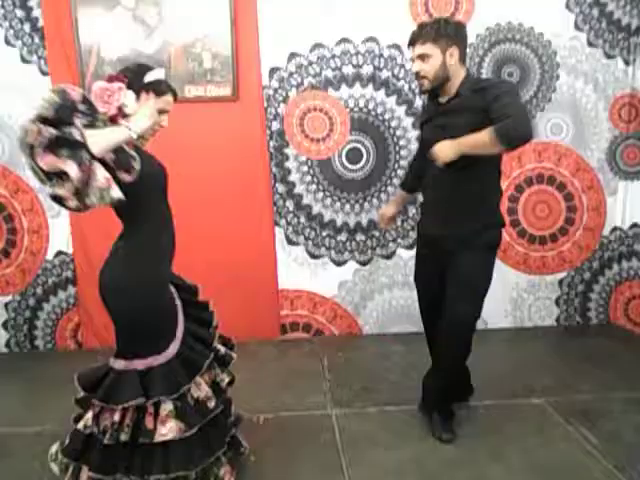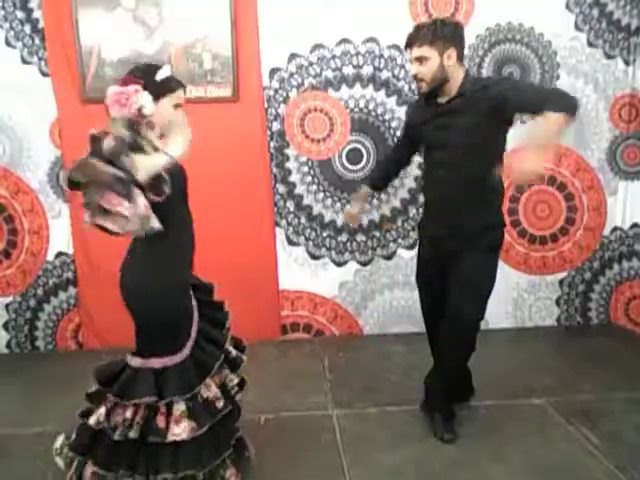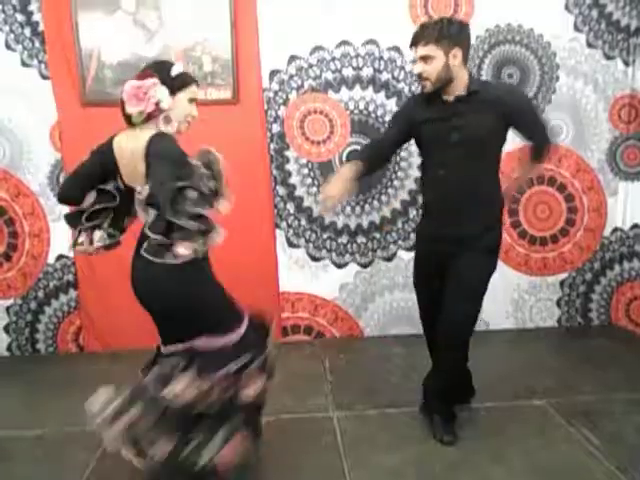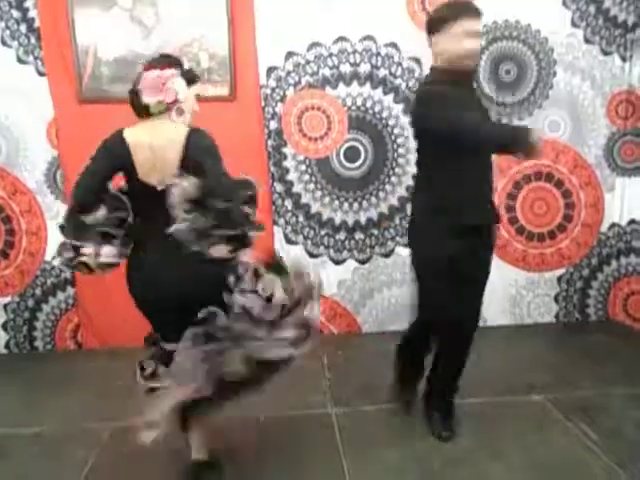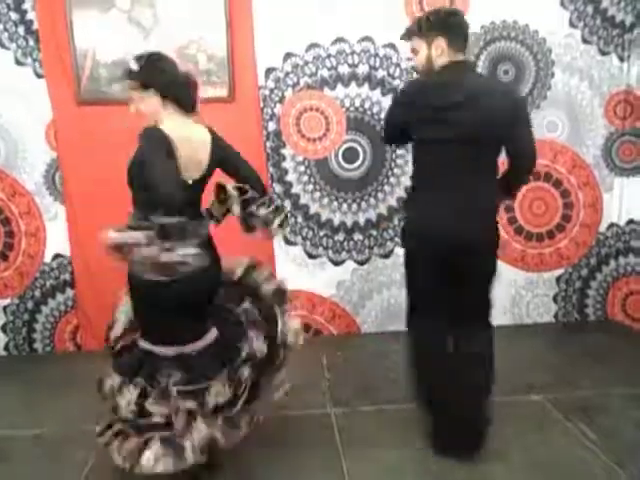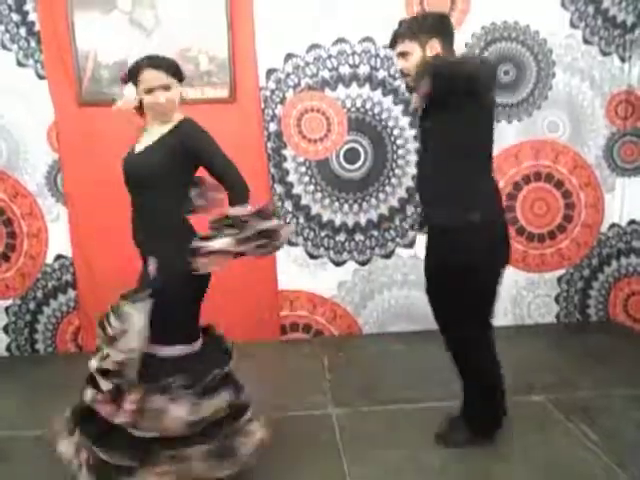
dt=0.2s
person 1, frame 1
left shoulder: (491, 94)
right shoulder: (431, 107)
left elbow: (519, 130)
left wrist: (457, 147)
right wrist: (396, 203)
left hip: (475, 239)
right hip: (431, 235)
left knee: (457, 322)
right knee: (434, 320)
left ankle: (436, 400)
right ankle: (454, 386)
person 1, frame 2
left shoulder: (494, 94)
right shoulder: (422, 109)
left elbow: (562, 104)
right elbow: (397, 157)
left wrist: (536, 149)
right wrist: (362, 196)
left hip: (479, 238)
right hip: (434, 236)
left knee: (461, 322)
right knee: (435, 320)
left ankle: (438, 399)
right ankle: (456, 387)
person 1, frame 3
left shoulder: (501, 99)
right shoulder: (417, 108)
left elbow: (541, 138)
right elbow: (380, 147)
left wrist: (522, 178)
right wrist: (345, 174)
left hip: (477, 238)
right hip: (431, 236)
left knee: (455, 326)
right knee: (434, 322)
left ankle: (439, 401)
right ankle: (454, 389)
person 1, frame 4
left shoulder: (467, 92)
right shoulder: (431, 97)
right elbow: (483, 137)
right wrist: (520, 138)
left hip: (474, 228)
right hip: (438, 229)
left knee: (461, 317)
right knee: (438, 315)
left ankle: (440, 401)
right ankle: (407, 372)
person 1, frame 5
left shoulder: (417, 94)
right shoulder: (506, 98)
left elbow: (391, 136)
right elbow: (523, 167)
left hip: (428, 231)
right hip: (477, 231)
left knee: (427, 325)
right knee: (472, 325)
left ankle: (451, 429)
right ankle: (467, 430)
person 1, frame 6
left shoulder: (465, 80)
right shoulder: (432, 100)
left elbow: (439, 68)
left wrist: (427, 84)
left hip: (475, 229)
right hip: (443, 230)
left knee: (470, 325)
right knee: (453, 320)
left ankle: (482, 418)
right ankle: (477, 407)
person 2, frame 1
left shoulder: (117, 143)
right shoulder: (116, 143)
right elbow: (49, 141)
right wrist: (127, 132)
left hip: (146, 273)
right hip: (137, 280)
left knee: (181, 352)
right knee: (150, 367)
person 2, frame 2
left shoulder: (115, 144)
right shoulder: (132, 145)
left elbow: (78, 178)
right elbow: (97, 176)
right wrist: (166, 153)
left hip: (154, 273)
right hip: (159, 278)
left knee: (192, 353)
right knee: (158, 370)
person 2, frame 3
left shoulder: (113, 146)
right shoulder: (162, 144)
left elbow: (69, 192)
right elbow: (169, 202)
right wrist: (208, 194)
left hip: (145, 273)
right hip: (182, 272)
left knee: (182, 352)
right knee: (224, 349)
person 2, frame 4
left shoulder: (120, 143)
right shoulder: (196, 139)
left elbow: (82, 200)
right elbow: (230, 196)
left wrist: (92, 240)
left hip: (148, 273)
right hip: (199, 267)
left knee: (178, 350)
left ankle: (197, 446)
person 2, frame 5
left shoulder: (153, 138)
right shoulder: (205, 137)
left elbow: (166, 197)
right elbow: (253, 184)
left hip: (162, 269)
right hip: (199, 265)
left knee: (163, 359)
right knee: (201, 341)
left ankle: (175, 448)
person 2, frame 6
left shoulder: (186, 132)
right shoulder: (148, 136)
left elbow: (233, 180)
left wrist: (235, 229)
left hip: (174, 263)
right hip: (159, 261)
left knee: (167, 353)
